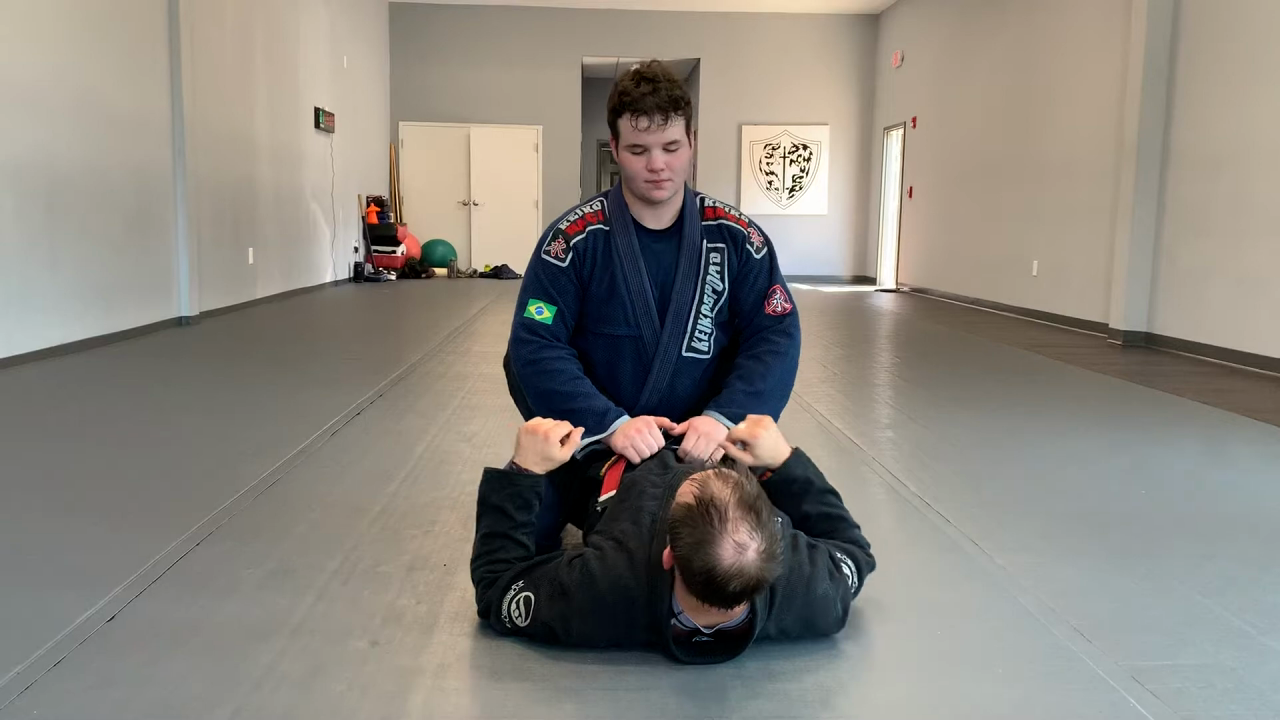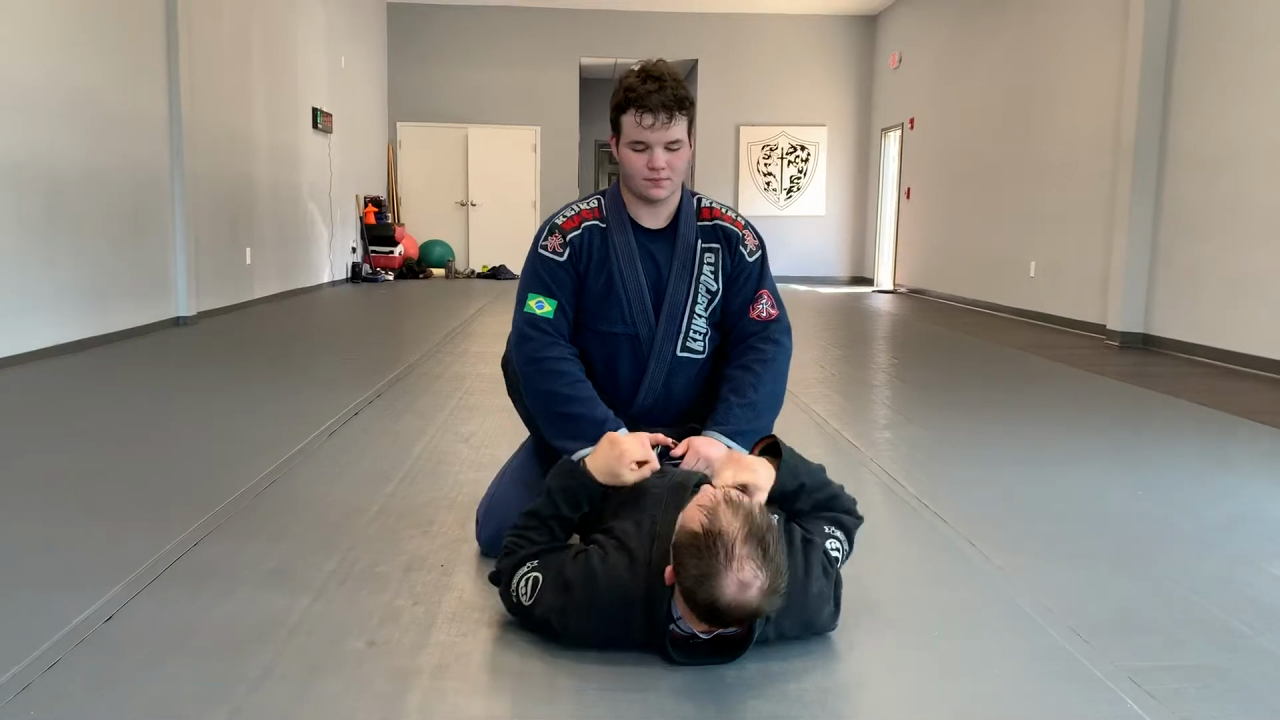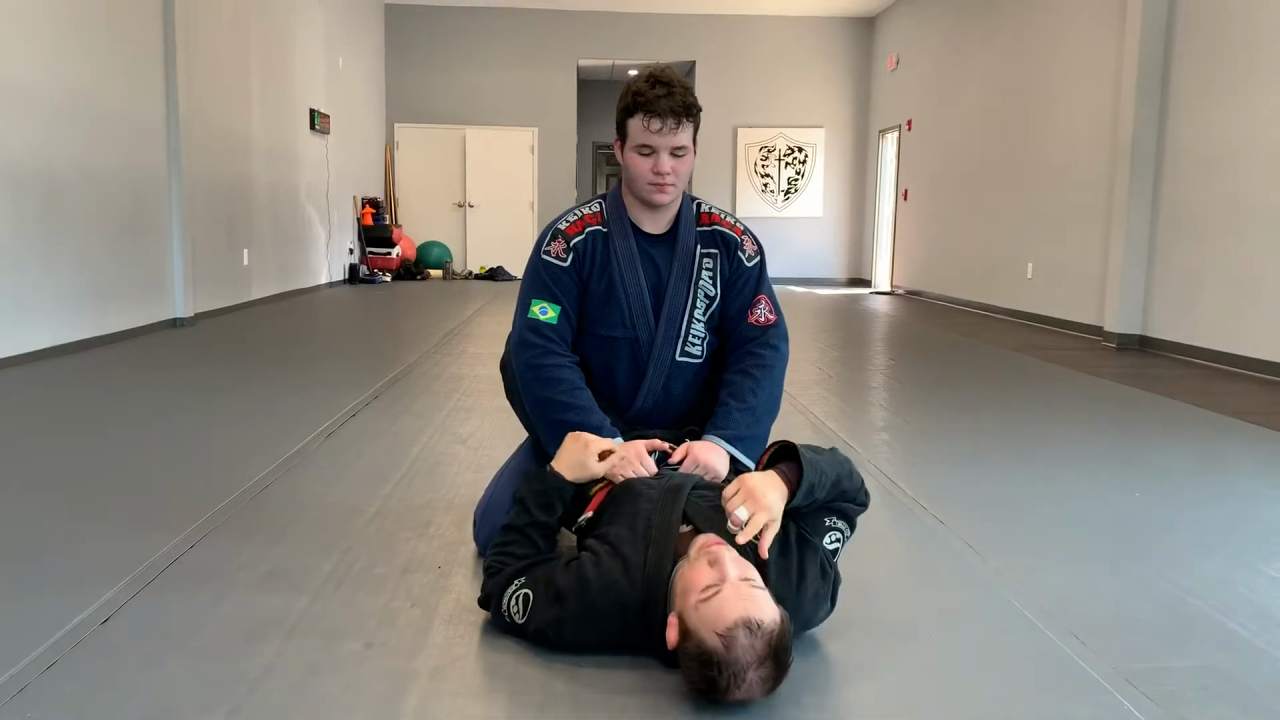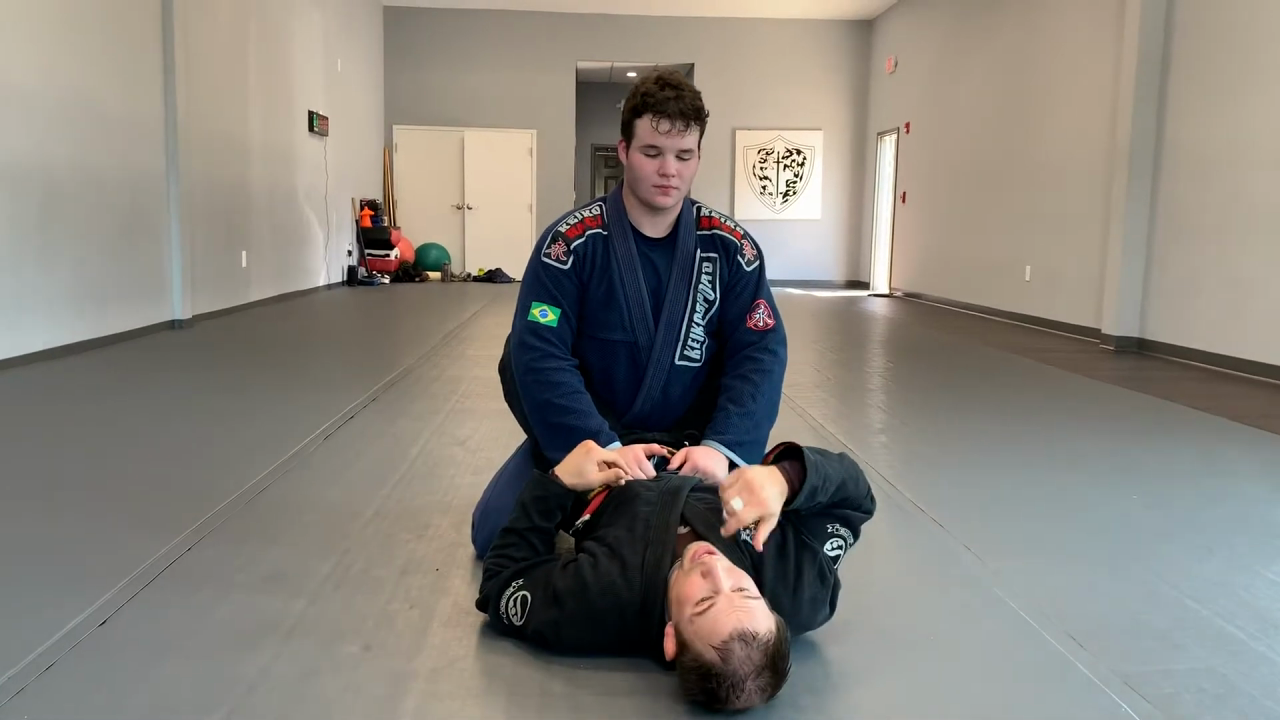
dt=0.4s
person 1, frame 1
left shoulder: (736, 235)
right shoulder: (573, 238)
left elbow: (775, 342)
right elbow: (536, 352)
left wrist: (722, 419)
right wrist: (611, 424)
left hip: (700, 445)
right hip: (592, 439)
person 1, frame 2
left shoulder: (730, 237)
right shoulder: (570, 234)
left elbow: (764, 342)
right elbow: (537, 346)
left wrist: (722, 434)
right wrist: (606, 435)
left hip: (693, 437)
right hip: (585, 435)
right knee: (500, 530)
person 1, frame 3
left shoulder: (728, 242)
right shoulder: (572, 239)
left elbow: (762, 348)
right elbow: (538, 353)
left wrist: (721, 440)
right wrist: (602, 443)
left hip: (693, 438)
right hip: (584, 436)
right knee: (497, 530)
person 1, frame 4
left shoulder: (730, 246)
right shoulder: (572, 241)
left elbow: (760, 353)
right elbow: (538, 356)
left wrist: (720, 446)
right wrist: (601, 449)
left hip: (693, 440)
right hip: (584, 440)
right knee: (496, 532)
person 2, frame 1
left shoulder: (600, 597)
right shoulder: (814, 601)
left elbow: (496, 589)
right elbow: (852, 550)
left wrist: (525, 470)
right wrist: (785, 462)
person 2, frame 2
left shoulder: (597, 598)
right shoulder: (809, 599)
left elbow: (515, 569)
right elbow: (838, 510)
left wrist: (587, 476)
right wrist: (773, 467)
person 2, frame 3
left shoulder: (594, 605)
right shoulder: (803, 592)
left elbow: (501, 584)
right elbow: (847, 488)
left wrist: (556, 476)
right wrist: (785, 477)
person 2, frame 4
left shoulder: (596, 610)
right shoulder: (801, 595)
left elbow: (500, 585)
right elbow: (852, 496)
left wrist: (555, 484)
right wrist: (787, 477)
